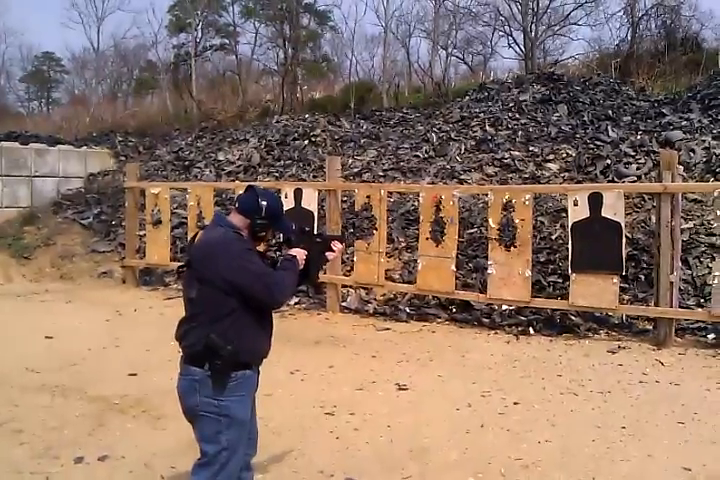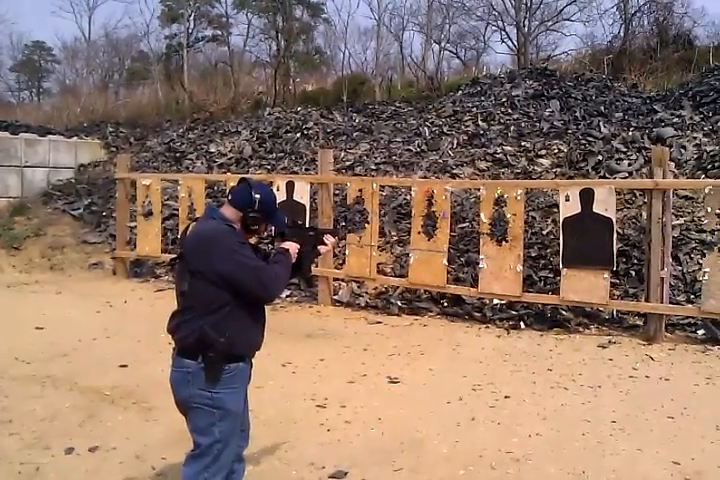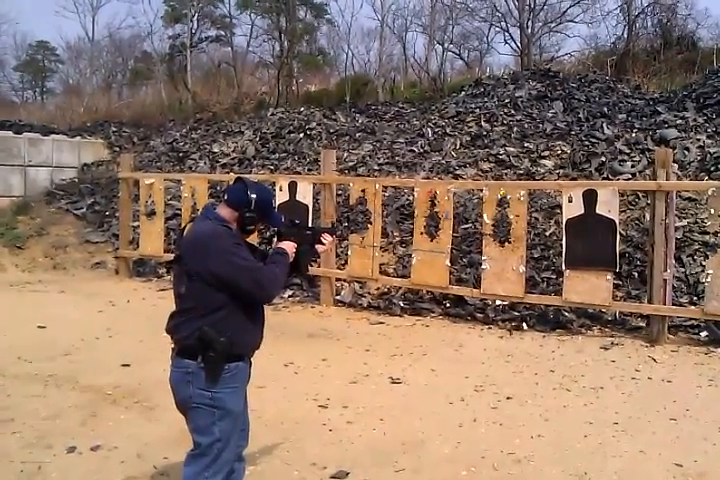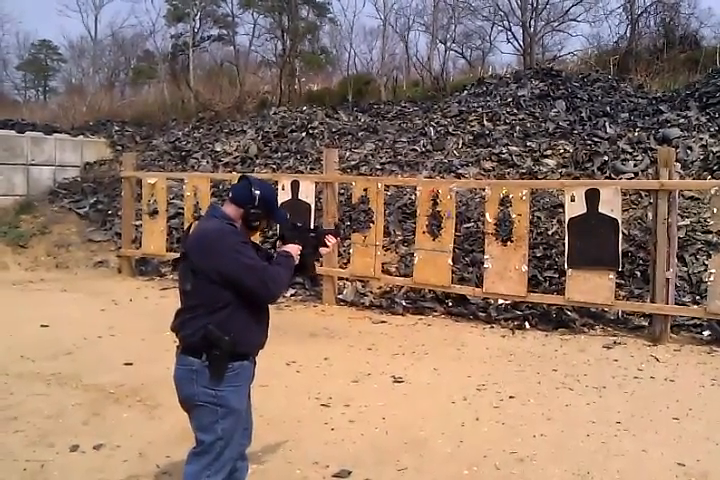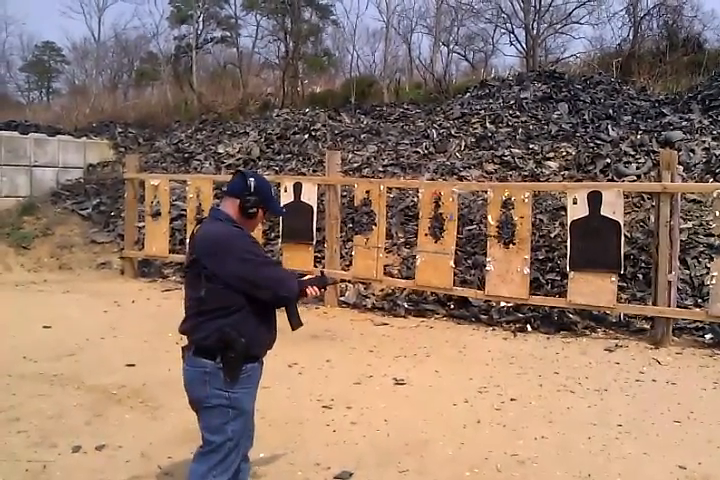
dt=1s
person 1, frame 1
left shoulder: (226, 241)
right shoulder: (225, 247)
left elbow: (263, 280)
right elbow: (273, 292)
right wrist: (291, 262)
left hip: (228, 373)
right hip: (217, 380)
left knee: (239, 454)
person 1, frame 2
left shoulder: (221, 234)
right shoulder: (216, 239)
left elbow: (258, 271)
right elbow: (266, 286)
right wrist: (284, 255)
left hip: (222, 366)
right hip: (209, 373)
left knee: (231, 447)
person 1, frame 3
left shoulder: (219, 235)
right shoulder: (211, 240)
left elbow: (258, 268)
right elbow: (263, 286)
right wrist: (282, 255)
left hip: (221, 366)
right hip: (209, 372)
left knee: (231, 447)
person 1, frame 4
left shoulder: (223, 234)
right shoulder: (218, 238)
left elbow: (259, 269)
right elbow: (268, 285)
right wrist: (287, 257)
left hip: (225, 365)
right hip: (213, 370)
left knee: (233, 446)
person 1, frame 5
left shoulder: (215, 234)
right shoulder: (228, 241)
left elbow: (254, 289)
right elbow: (276, 285)
left wrist: (297, 288)
right wrist: (298, 283)
left hip: (227, 366)
right hip: (222, 371)
left knee: (234, 449)
